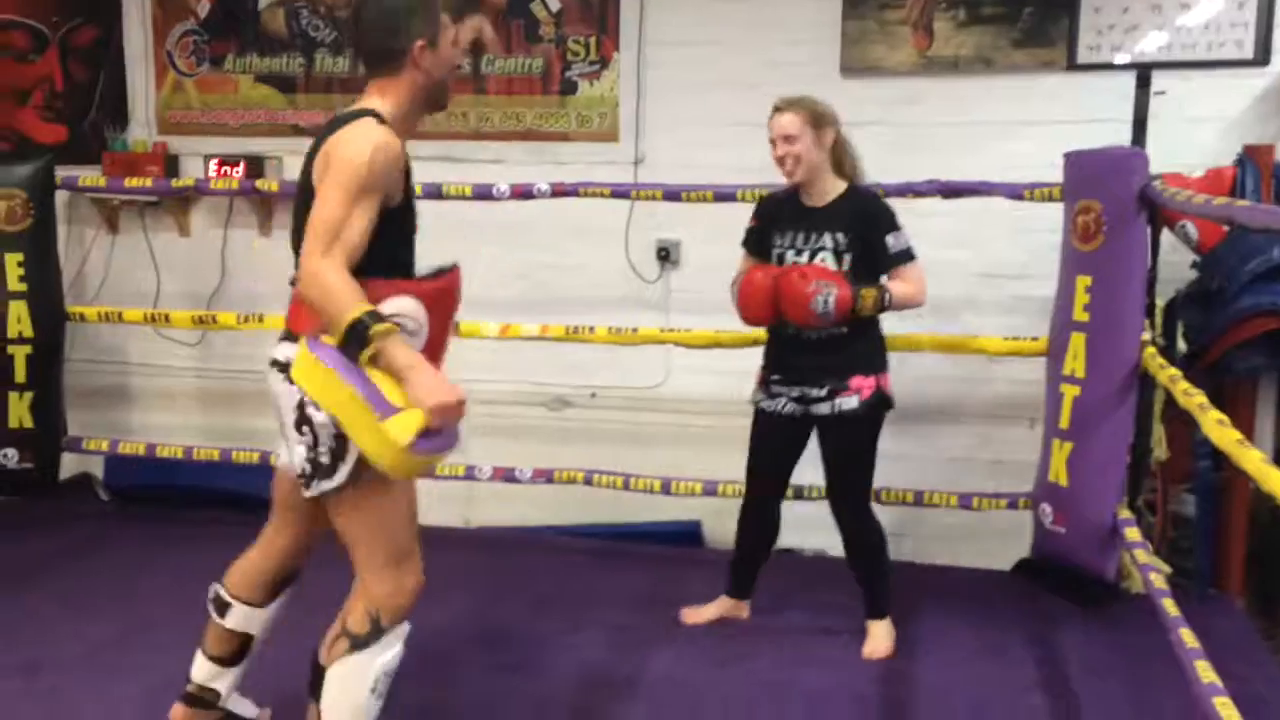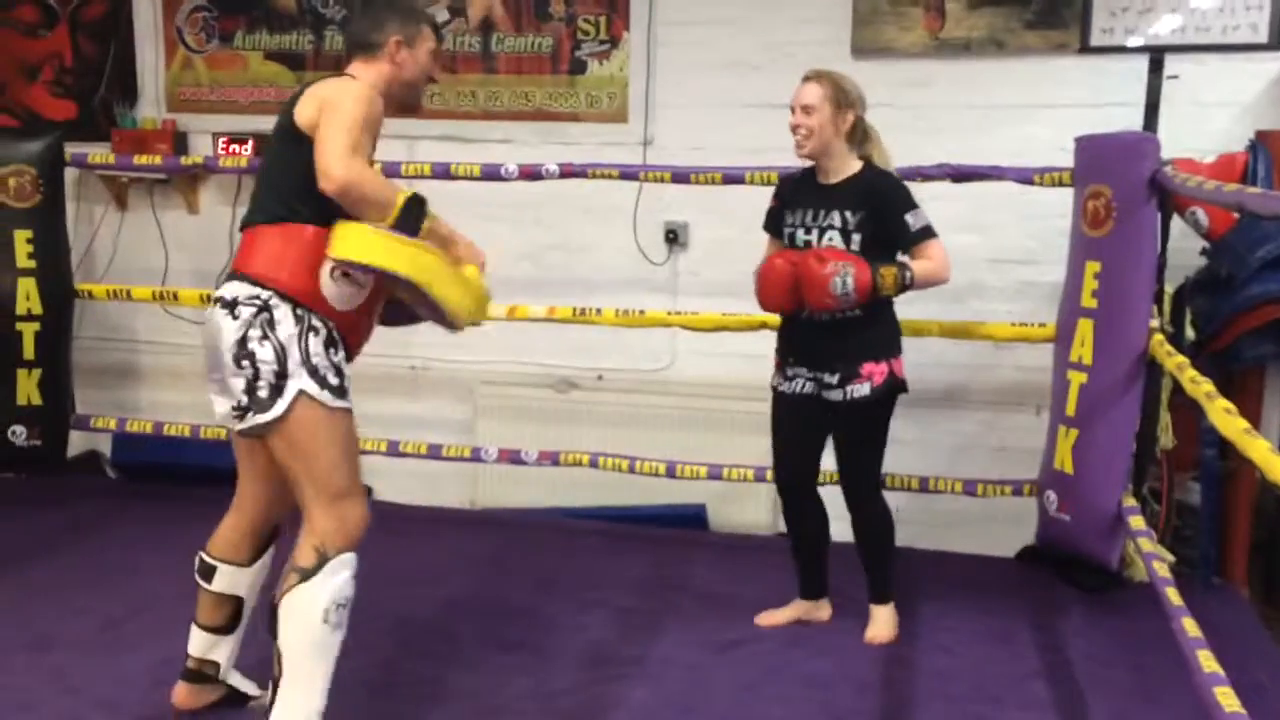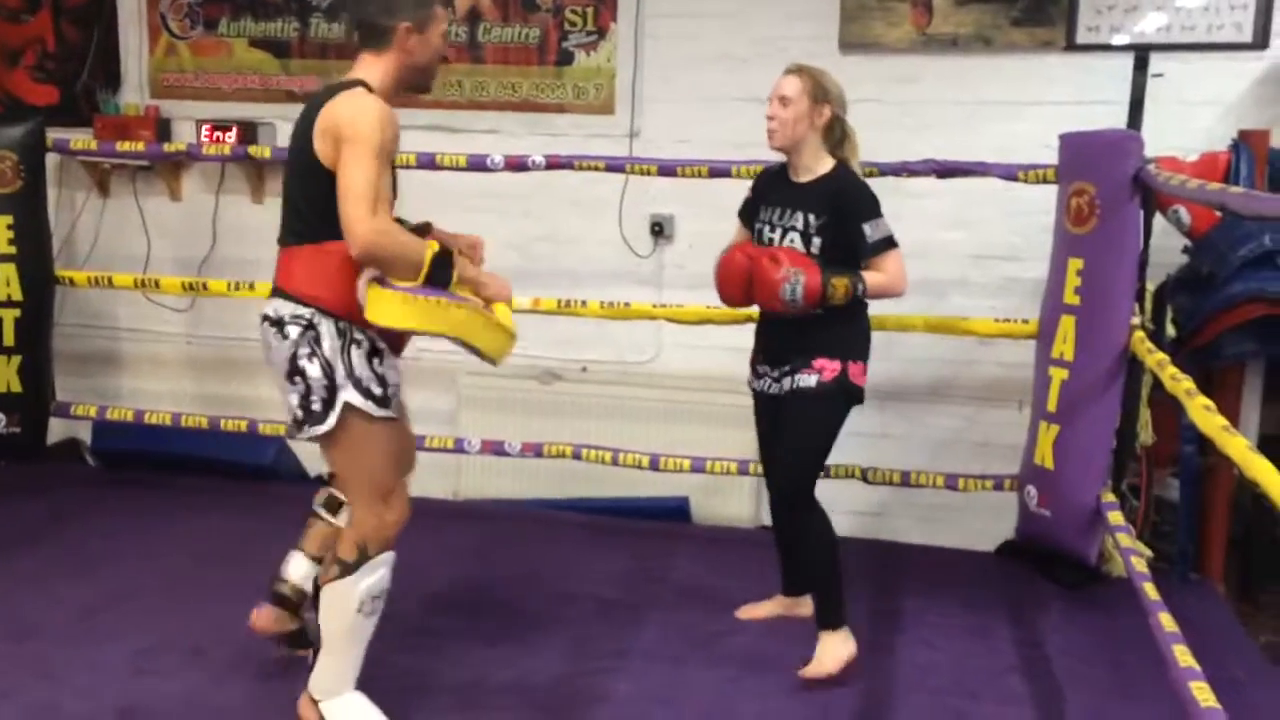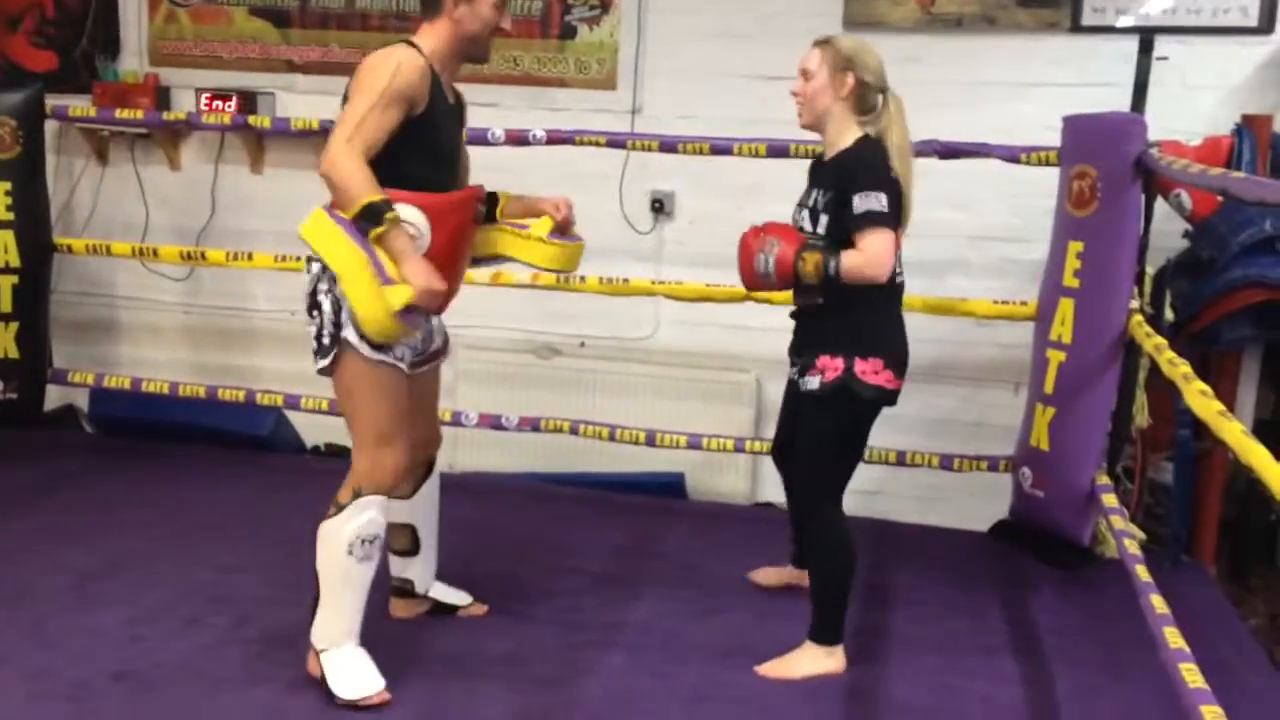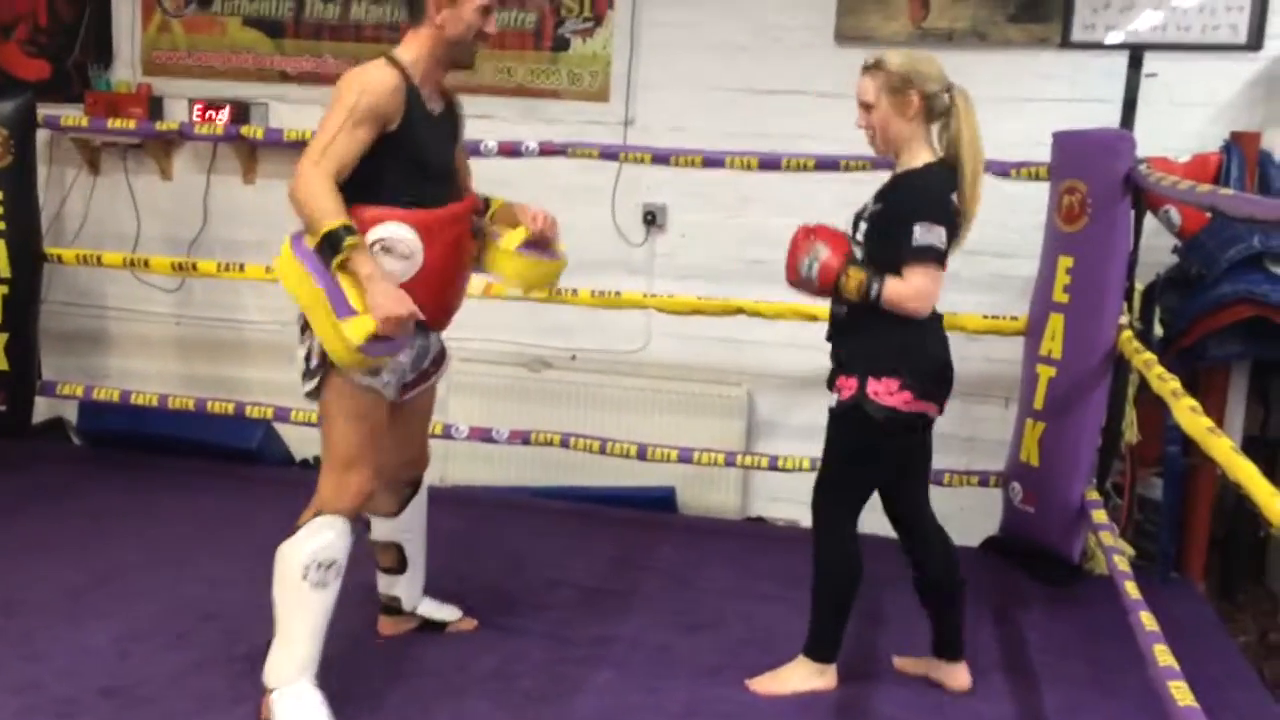
dt=0.4s
person 1, frame 1
left shoulder: (363, 139)
right shoulder: (372, 146)
right elbow: (321, 277)
left wrist: (407, 333)
right wrist: (412, 369)
left knee: (286, 545)
right knee: (393, 583)
person 1, frame 2
left shoulder: (332, 115)
right shoulder: (351, 95)
right elbow: (343, 178)
left wrist: (441, 254)
right wrist: (441, 232)
left hip: (264, 322)
right hip: (277, 323)
left knee: (261, 504)
right knee: (339, 516)
person 1, frame 3
left shoulder: (349, 109)
right shoulder: (364, 113)
right elbow: (367, 236)
left wrist: (441, 244)
right wrist: (471, 274)
left hip: (337, 329)
right hip: (327, 333)
left knee: (383, 473)
right knee: (383, 513)
left ankle: (290, 598)
person 1, frame 4
left shoulder: (448, 95)
right shoulder: (399, 68)
left elbow: (457, 201)
right elbow: (341, 159)
left wrist: (531, 209)
right wrist: (404, 258)
left hip: (410, 296)
left knee: (419, 445)
right knee: (379, 462)
left ankle: (413, 586)
right ankle: (333, 645)
person 1, frame 5
left shoulder: (446, 105)
right shoulder: (377, 85)
left elbow: (459, 199)
right elbow: (310, 184)
left wrist: (518, 216)
right wrist: (370, 278)
left hip: (412, 320)
right hip: (361, 316)
left knee: (404, 466)
right knee: (346, 486)
left ankle: (401, 602)
person 2, frame 1
left shoulder: (865, 209)
right shoulder: (773, 210)
left elbow: (914, 289)
right elbow: (747, 276)
left wrist: (853, 298)
left hip: (850, 379)
right hip: (784, 374)
left knee: (849, 501)
right knee: (761, 489)
left ankle: (879, 616)
right ankle: (736, 598)
person 2, frame 2
left shoulder: (881, 189)
right shoulder: (792, 190)
left elbow: (936, 267)
right elbow: (774, 260)
left wrist: (871, 279)
right wrist: (775, 281)
left hip: (865, 362)
right hip: (798, 360)
left knee: (859, 485)
right knee: (791, 480)
left ankle: (881, 601)
right ankle: (812, 598)
person 2, frame 3
left shoulder: (847, 192)
right shoulder: (768, 184)
left elbow: (894, 279)
right elbow: (742, 248)
left wrist: (824, 285)
right wrist: (736, 273)
left hip: (829, 361)
right hip: (774, 355)
left knee: (796, 486)
right knee: (779, 480)
left ankle: (835, 633)
right ankle: (796, 593)
person 2, frame 4
left shoulder: (866, 164)
right shoulder: (829, 163)
left elbow: (875, 264)
left wrist: (796, 261)
right wrist: (779, 262)
left hip: (857, 354)
right hip: (825, 346)
left knee: (816, 483)
right knee: (791, 456)
left ankle: (826, 646)
right ankle: (808, 564)
person 2, frame 5
left shoulder: (924, 190)
right shoulder: (920, 182)
left elbow: (919, 297)
left wrist: (837, 275)
right wrist: (842, 271)
left hip: (885, 376)
right hip: (910, 374)
left knee: (834, 510)
right knee: (910, 512)
left ankle: (819, 662)
right ankle: (951, 659)
